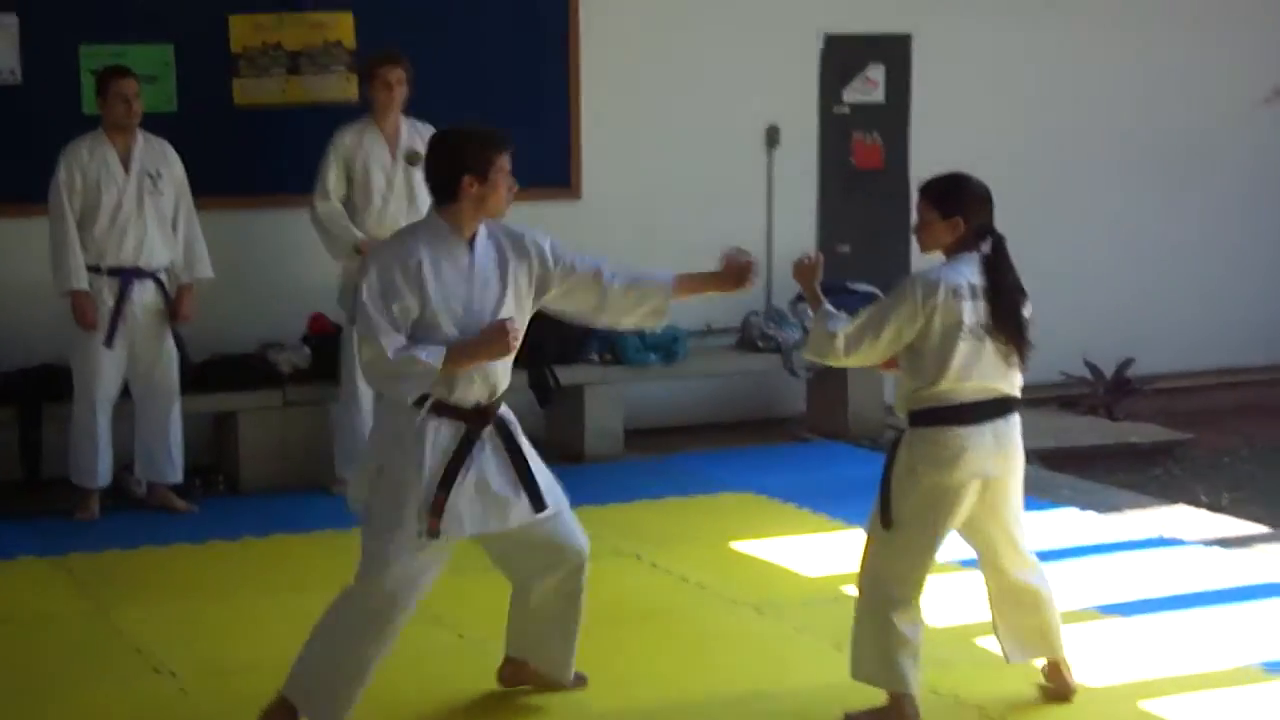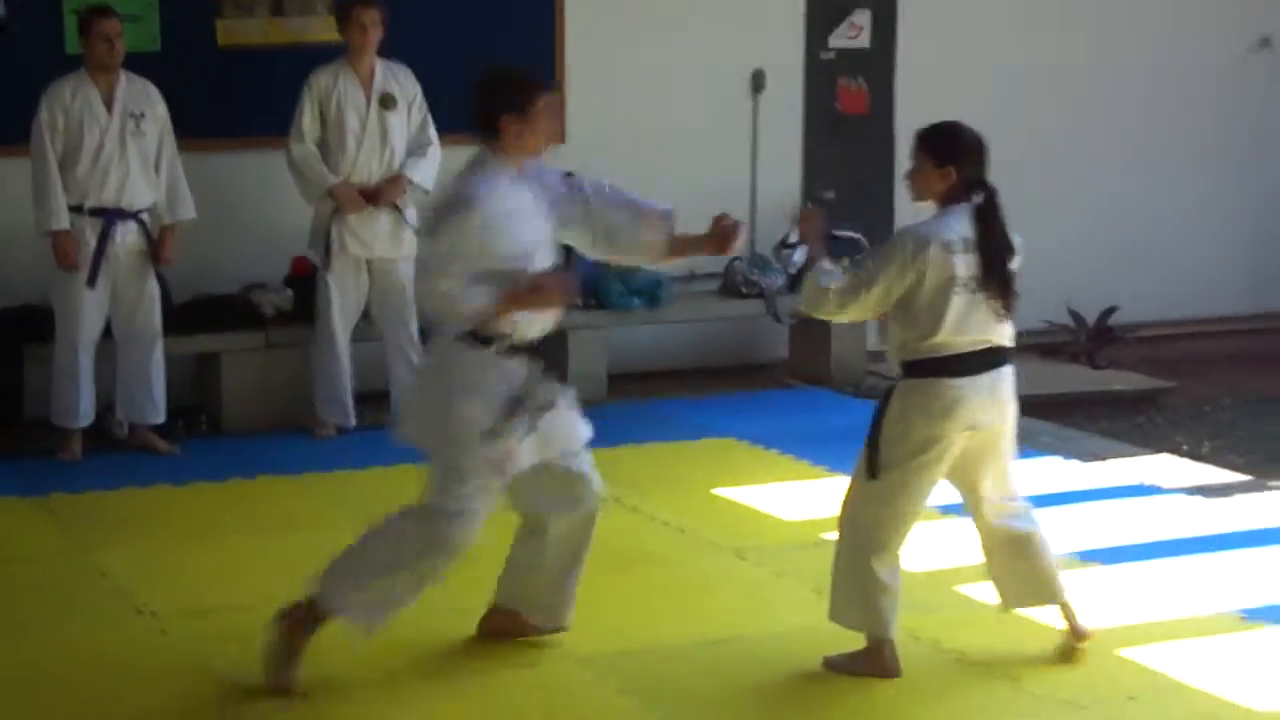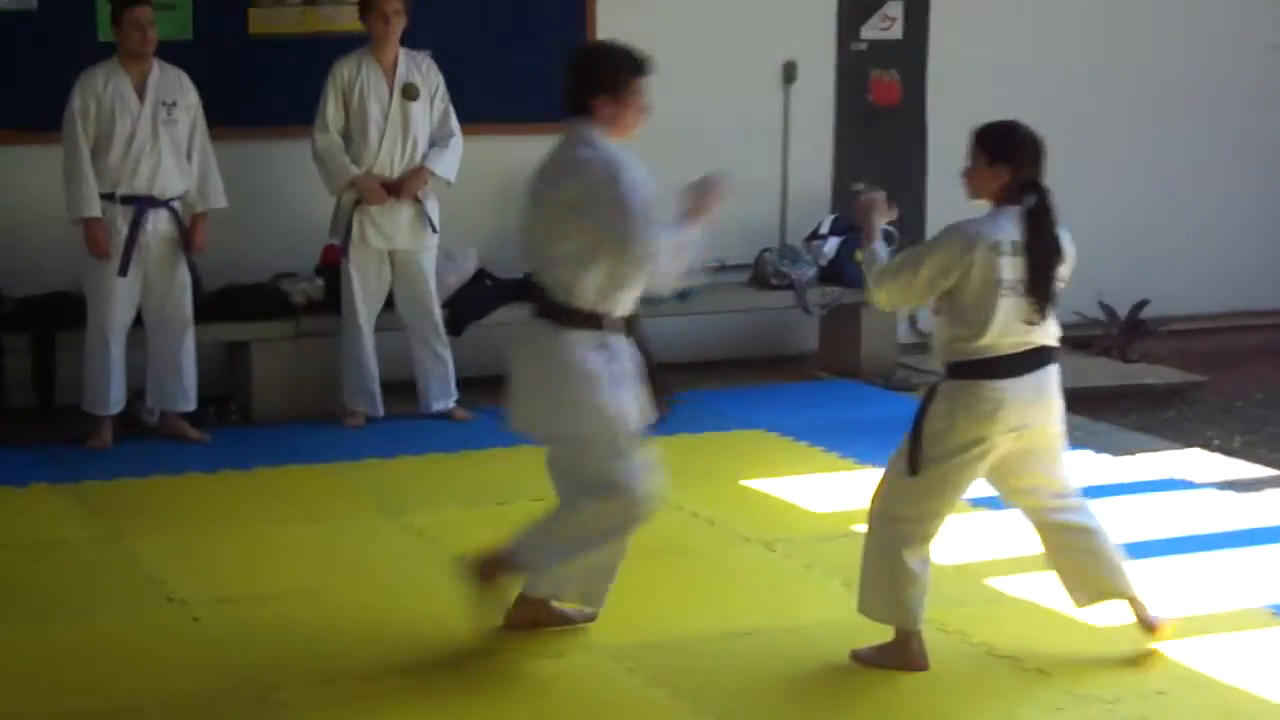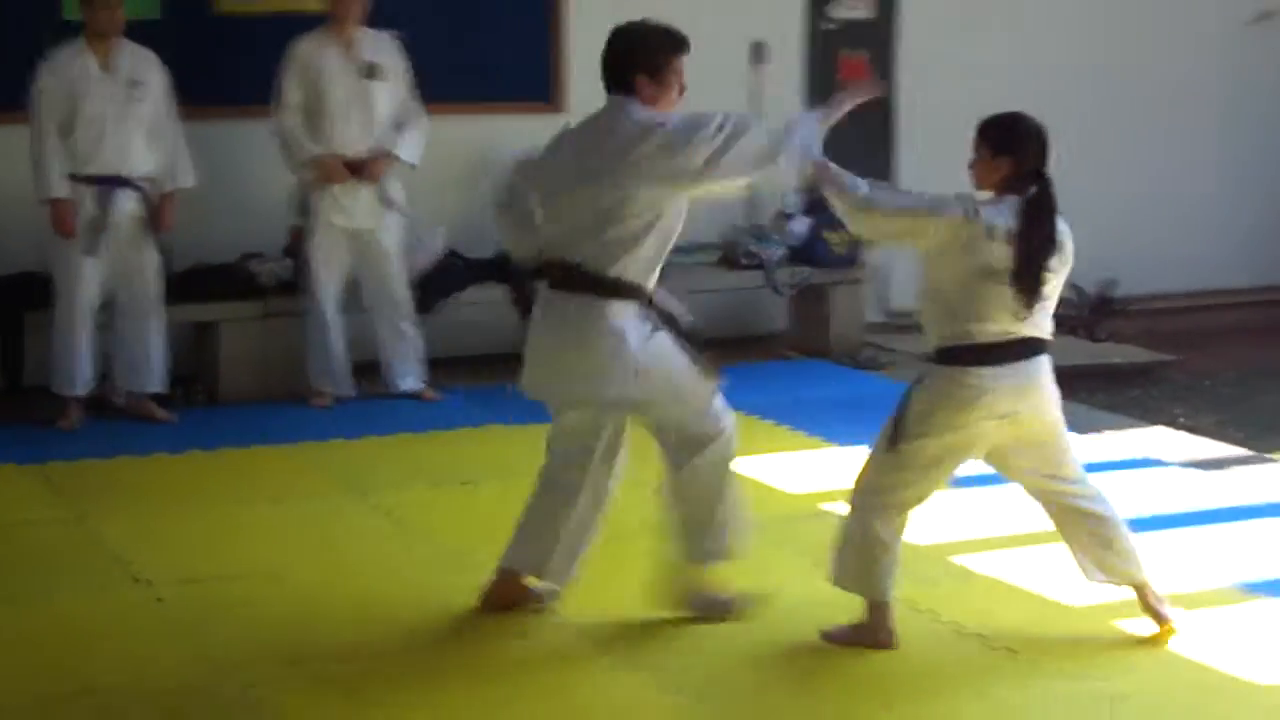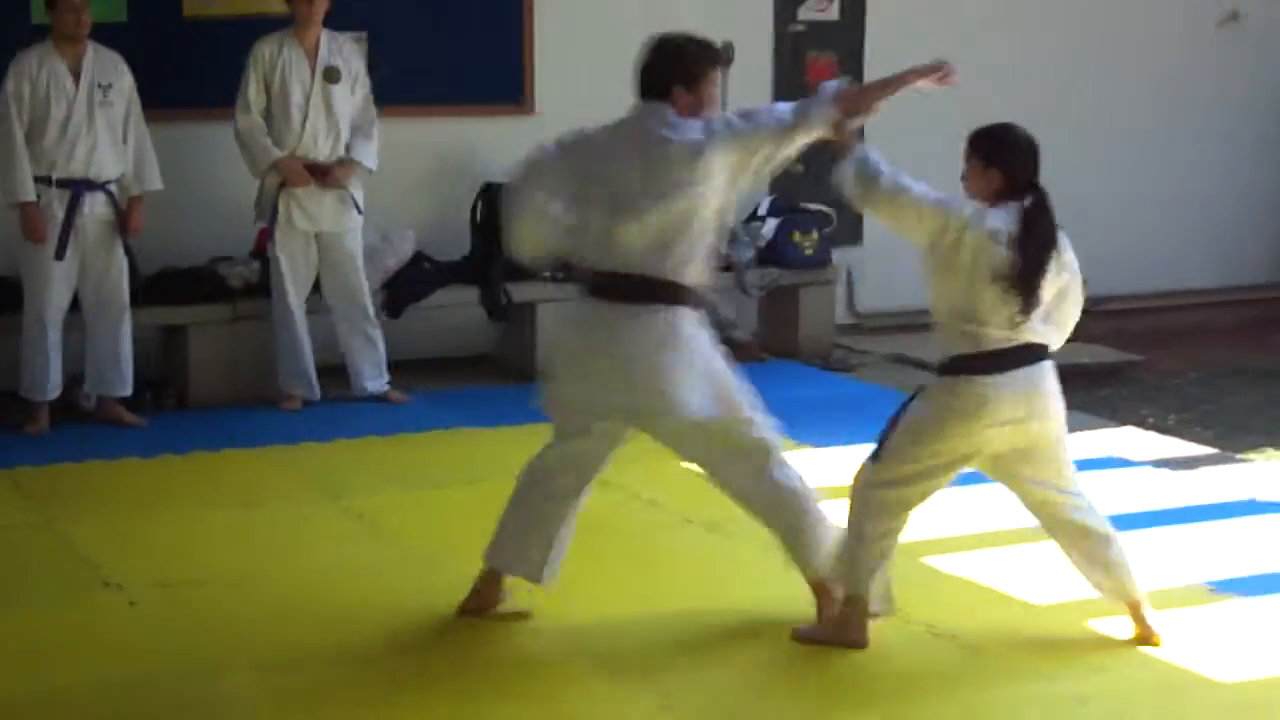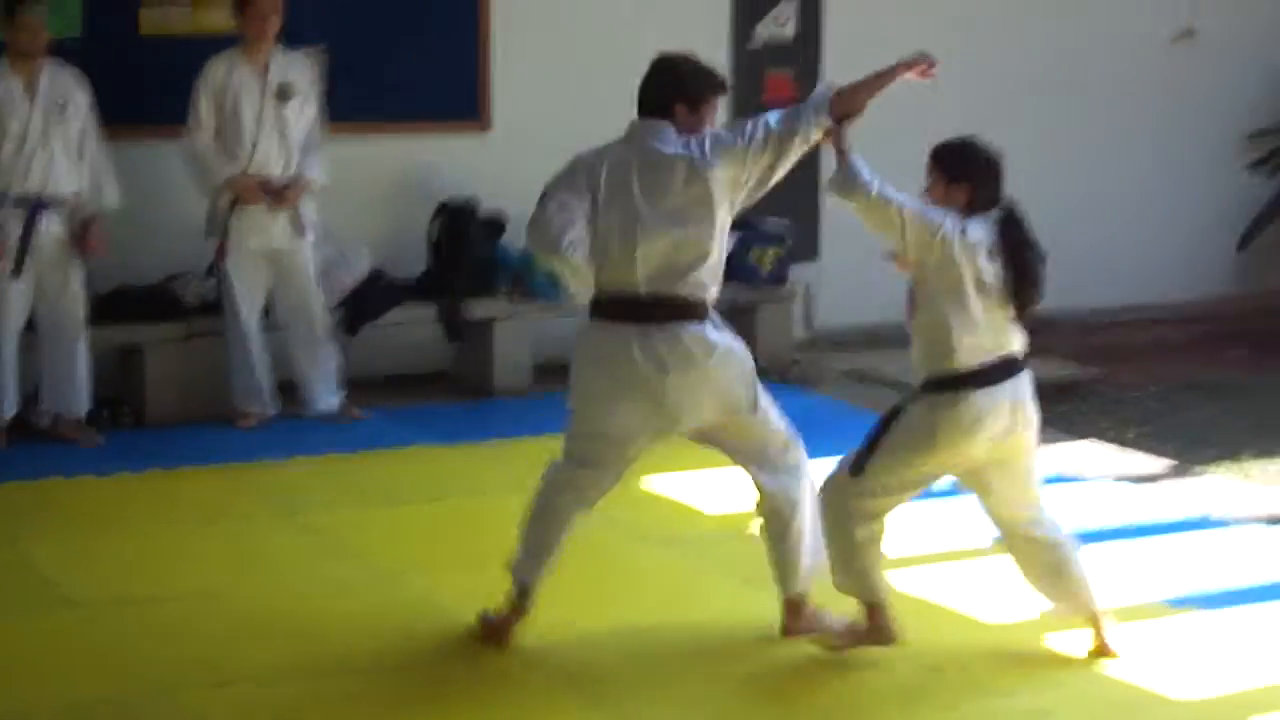
dt=0.1s
person 1, frame 1
left shoulder: (515, 246)
right shoulder: (399, 262)
left elbow: (602, 292)
right elbow: (386, 364)
right wrist: (470, 355)
left hip: (487, 435)
right hip: (422, 443)
left knee: (560, 553)
right knee: (388, 588)
left ankle: (526, 661)
person 1, frame 2
left shoulder: (539, 183)
right shoulder: (476, 199)
left elbow: (605, 220)
right elbow: (443, 297)
left wrist: (698, 242)
right wrist: (522, 296)
left hip: (513, 375)
right hip: (468, 374)
left knee: (573, 494)
right knee: (450, 522)
left ankle: (512, 611)
person 1, frame 3
left shoulder: (570, 162)
right shoulder: (609, 170)
right elbow: (649, 266)
right wrist: (694, 217)
left hip: (568, 340)
right hip: (572, 352)
left knee: (615, 482)
right knee: (623, 492)
left ankle: (539, 600)
right ankle: (503, 566)
person 1, frame 4
left shoulder: (574, 142)
right shoulder: (669, 139)
left elbow: (516, 204)
right elbow: (772, 149)
right wrist: (839, 103)
left hip: (562, 317)
right hip: (606, 327)
left knee: (579, 460)
right knee: (705, 430)
left ankle: (512, 581)
right ankle: (697, 579)
person 1, frame 5
left shoulder: (589, 147)
right shoulder: (716, 143)
left elbow: (525, 204)
right elbow: (822, 112)
left wrist: (575, 255)
left hip: (597, 329)
right hip: (666, 335)
left knee: (561, 465)
right knee: (753, 456)
left ankle: (490, 587)
right ankle: (825, 582)
person 1, frame 6
left shoulder: (592, 168)
right shoulder: (716, 158)
left elbow: (552, 238)
right elbow: (814, 116)
left wrist: (595, 281)
right wrist: (896, 70)
left hip: (610, 348)
right hip: (691, 350)
left knee: (573, 479)
right knee: (781, 462)
left ankle: (514, 611)
right ankle: (799, 606)
person 2, frame 1
left shoulder: (925, 288)
right shoulder: (1006, 285)
left elbow: (851, 348)
left wrist: (815, 294)
right wrist: (904, 355)
left hip: (940, 445)
right hip: (1001, 437)
left knee: (891, 575)
right knee: (1012, 557)
right ankle: (1058, 670)
person 2, frame 2
left shoulder: (919, 240)
right shoulder: (996, 236)
left elbow: (842, 302)
left wrist: (815, 245)
right wrist: (904, 306)
left hip: (933, 396)
right hip: (993, 386)
left knee: (871, 520)
right knee: (1002, 508)
left ankle: (879, 649)
right ankle: (1069, 622)
person 2, frame 3
left shoulder: (965, 239)
right shoulder: (1054, 241)
left elbow: (890, 291)
left wrist: (869, 228)
left hip: (977, 398)
right hip: (1038, 389)
left knee: (901, 514)
right knee: (1060, 506)
left ankle: (907, 642)
right ankle: (1144, 614)
person 2, frame 4
left shoulder: (959, 218)
right shoulder: (1056, 233)
left elbow: (871, 210)
left wrist: (825, 172)
left hip: (964, 385)
right hip: (1031, 379)
left knee: (882, 490)
right knee: (1068, 489)
left ankle: (876, 621)
right ankle: (1148, 599)
person 2, frame 5
left shoulder: (963, 222)
right shoulder: (1049, 238)
left elbow: (883, 192)
right elbow: (1065, 311)
left wrist: (848, 143)
left hip: (972, 395)
right hip: (1037, 389)
left knee: (880, 491)
right knee: (1066, 503)
left ankle: (850, 620)
right ankle: (1137, 615)
person 2, frame 6
left shoulder: (941, 236)
right shoulder: (1010, 246)
left elbow: (868, 196)
left wrist: (838, 141)
left hip: (955, 410)
right hip: (1012, 401)
left knee: (849, 497)
right knee: (1027, 521)
left ankle: (876, 618)
right ankle: (1098, 631)
person 3, frame 1
left shoulder: (163, 154)
right shoulder: (78, 156)
left elbow: (183, 221)
right elbow: (65, 226)
left wrist: (187, 286)
right wrist: (78, 291)
left hip: (154, 291)
right hip: (102, 291)
left knee: (161, 391)
right knee: (95, 394)
left ankle: (159, 484)
right ankle: (91, 490)
person 3, frame 2
left shoulder: (146, 94)
right shoulder: (60, 97)
left elbow: (166, 162)
right elbow: (46, 167)
left wrist: (169, 227)
right wrist: (59, 232)
left hip: (137, 232)
right hip: (84, 231)
left knee: (143, 332)
right knee: (77, 335)
left ankle: (142, 425)
right ankle: (72, 430)
person 3, frame 3
left shoulder: (179, 82)
right shoulder: (93, 85)
left elbow: (198, 149)
right elbow: (79, 153)
left wrist: (200, 214)
right wrist: (91, 219)
left hip: (168, 219)
right hip: (116, 218)
left knee: (174, 318)
right knee: (108, 321)
left ankle: (172, 412)
right ankle: (104, 417)
person 3, frame 4
left shoulder: (146, 63)
right shoulder: (58, 65)
left elbow: (166, 129)
right elbow: (45, 134)
left wrist: (168, 195)
right wrist: (57, 200)
left hip: (136, 200)
right hip: (84, 199)
left knee: (142, 300)
right knee: (76, 302)
left ankle: (140, 393)
right ankle: (73, 398)
person 3, frame 5
left shoulder: (113, 66)
left elbow: (134, 134)
left wrist: (136, 200)
left hip: (102, 204)
right hip: (49, 206)
left knee: (111, 305)
right knee: (44, 308)
left ankle: (110, 398)
right ankle: (42, 403)
person 3, frame 6
left shoulder: (69, 84)
left elbow: (89, 153)
left wrist: (92, 218)
left hip: (60, 222)
left knee: (66, 321)
left ankle: (64, 414)
person 4, frame 1
left shoulder: (426, 137)
right shoulder: (347, 140)
right elbow: (324, 204)
right wrist: (359, 245)
right hip: (366, 270)
right knee: (357, 377)
right ankle: (351, 469)
person 4, frame 2
left shoulder: (402, 79)
right shoulder: (323, 81)
left elbow: (428, 143)
right elbow: (300, 146)
left wrist: (404, 181)
right wrist: (332, 188)
left hip: (394, 219)
right hip: (343, 220)
left knee: (402, 320)
right knee: (335, 322)
right ankle: (332, 413)
person 4, frame 3
left shoulder: (424, 68)
right shoulder: (346, 71)
left elbow: (450, 134)
right elbow: (325, 138)
left wrist: (426, 173)
right wrist: (354, 179)
left hip: (413, 208)
right hip: (364, 209)
left knee: (424, 309)
right knee: (359, 311)
left ankle: (441, 398)
right ankle: (360, 401)
person 4, frame 4
left shoulder: (386, 48)
right shoulder: (306, 50)
left elbow: (409, 115)
right elbow: (287, 117)
left wrist: (389, 157)
right wrist: (316, 160)
left hip: (376, 189)
right hip: (327, 189)
left knee: (390, 291)
right knee: (323, 293)
left ankle: (408, 378)
right ankle: (328, 381)
person 4, frame 5
left shoulder: (346, 51)
right shoulder: (267, 53)
left elbow: (365, 119)
right elbow: (247, 120)
left wrist: (352, 163)
right wrist: (278, 162)
left hip: (337, 190)
right hip: (288, 192)
left knee: (352, 291)
right knee: (289, 295)
left ankle: (374, 379)
right ankle: (296, 385)
person 4, frame 6
left shoulder: (298, 67)
right shoulder: (219, 70)
left elbow: (314, 137)
right elbow: (200, 138)
left wrist: (303, 182)
right wrist: (231, 180)
left hip: (290, 208)
right hip: (240, 208)
left knee: (306, 308)
right knee: (243, 312)
left ankle: (328, 396)
right ankle: (252, 402)
